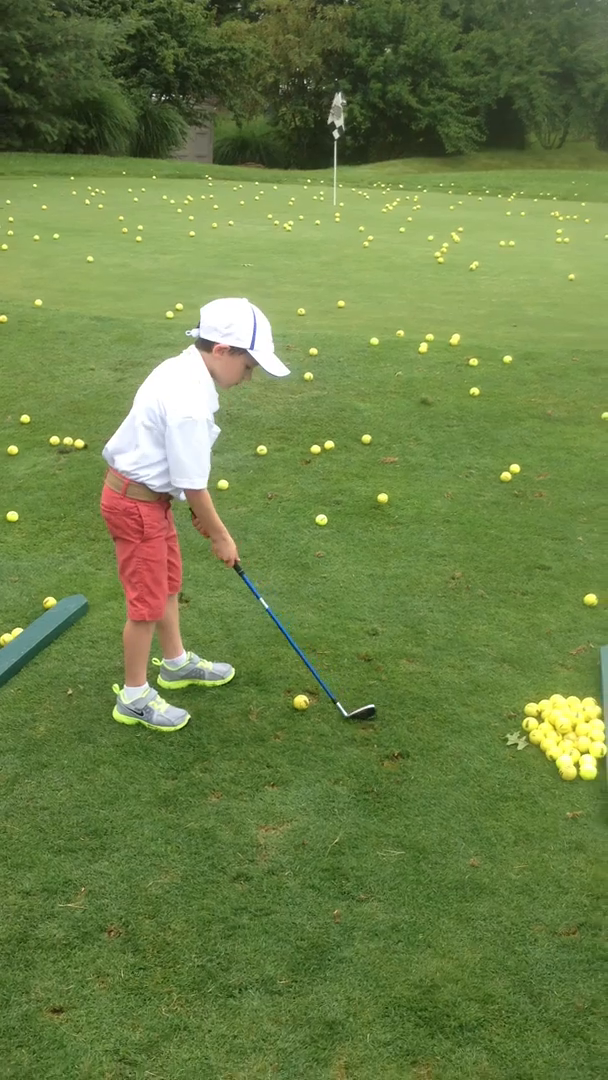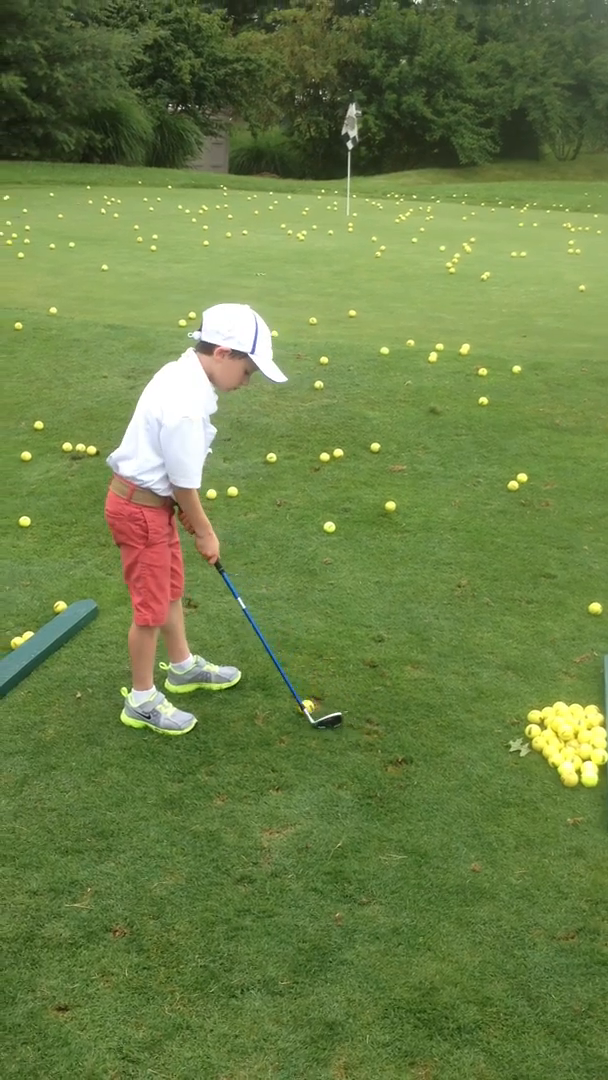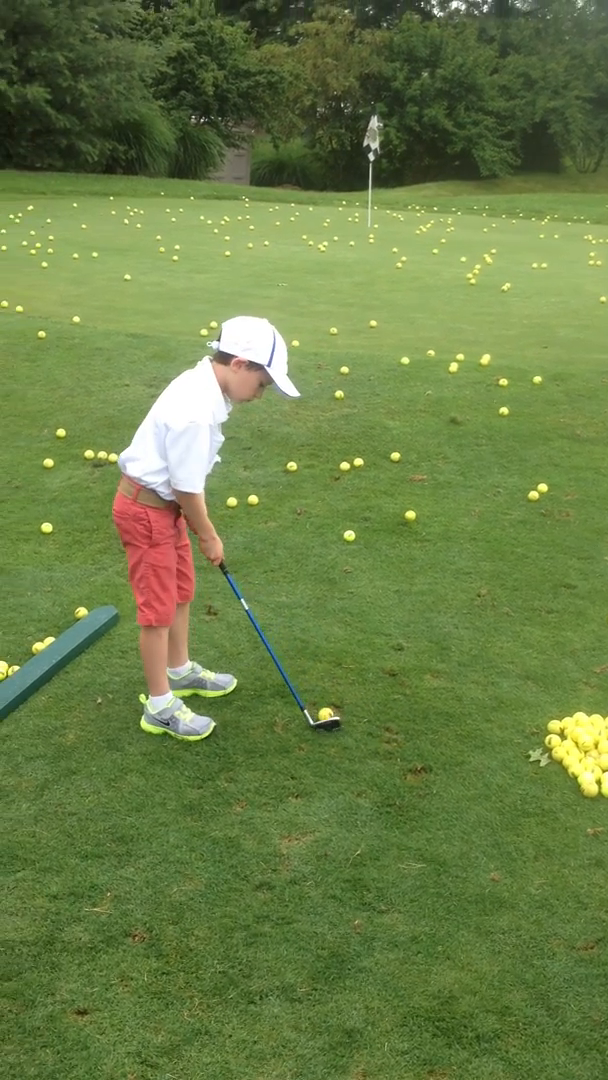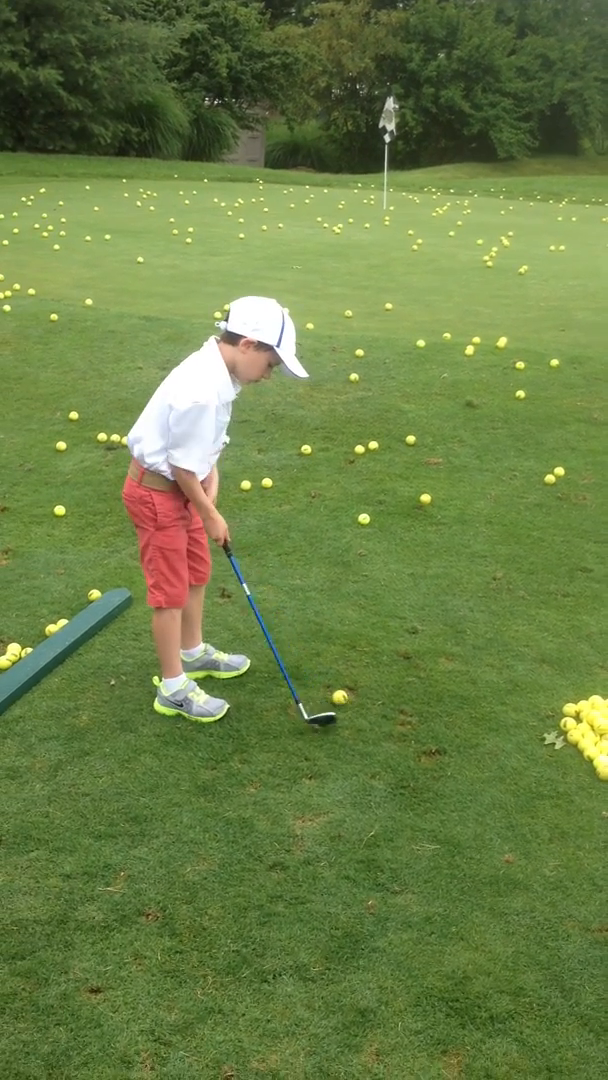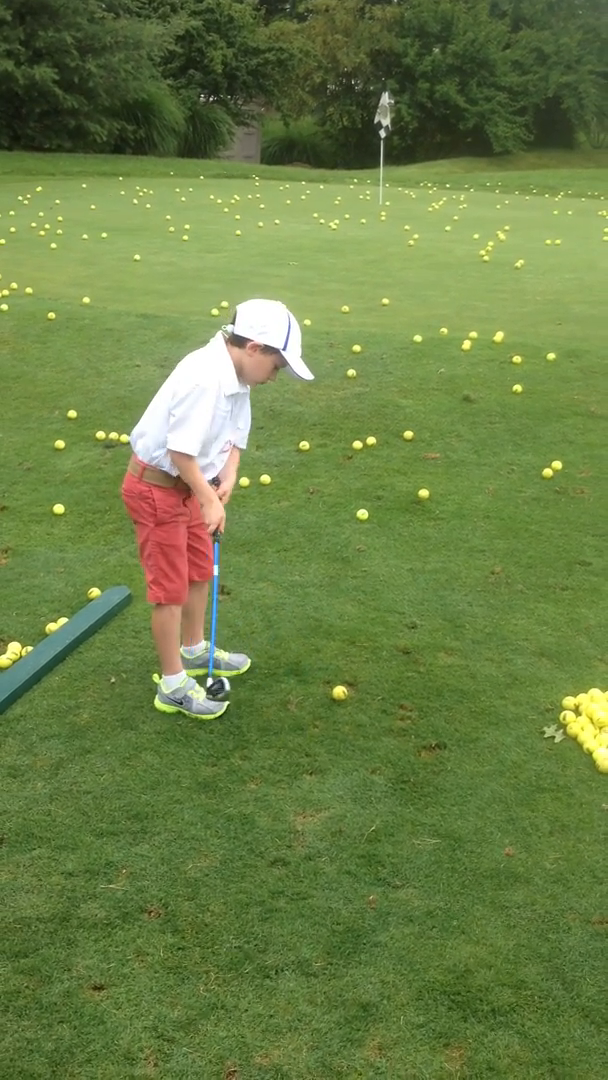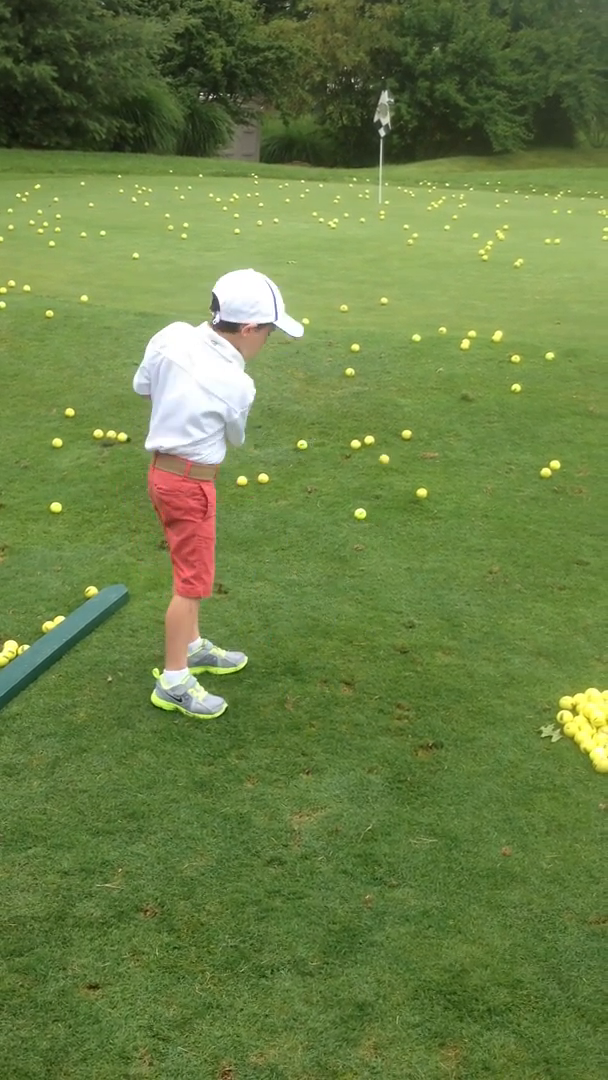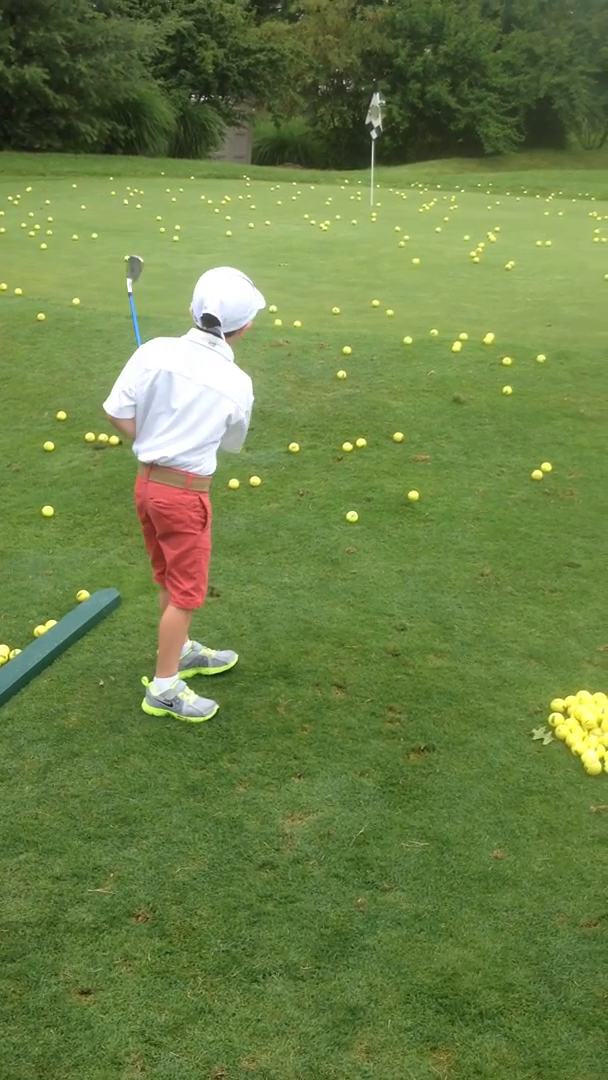
dt=0.4s
person 1, frame 1
left shoulder: (181, 368)
right shoulder: (189, 402)
right elbow: (193, 484)
left wrist: (200, 511)
right wrist: (221, 536)
left hip: (148, 493)
right hip: (135, 503)
left knee: (167, 583)
right knee: (147, 599)
left ankle: (176, 663)
right ankle: (134, 696)
person 1, frame 2
left shoulder: (181, 373)
right shoulder: (185, 405)
right elbow: (184, 483)
left wrist: (189, 513)
right wrist: (205, 532)
left hip: (153, 499)
right hip: (139, 508)
left knee: (170, 589)
right knee: (152, 604)
left ankle: (183, 667)
right ankle: (141, 699)
person 1, frame 3
left shoulder: (201, 383)
right shoulder: (196, 411)
right elbow: (186, 487)
left wrist: (199, 519)
right wrist: (208, 536)
left hip: (163, 502)
right hip: (145, 509)
left knee: (180, 592)
right knee: (157, 607)
left ankle: (180, 671)
right ankle: (159, 705)
person 1, frame 4
left shoulder: (219, 371)
right shoulder: (201, 391)
right elbow: (181, 466)
left wrist: (212, 479)
right wrist: (210, 515)
left hip: (178, 485)
right hip: (155, 490)
left knee: (197, 573)
right knee: (169, 589)
left ankle: (194, 653)
right ankle: (173, 687)
person 1, frame 5
left shoulder: (231, 376)
right shoulder: (206, 380)
left elbow: (231, 441)
right elbow: (181, 452)
left wrist: (226, 482)
right wrist: (208, 502)
left hip: (176, 484)
right hip: (154, 487)
left knee: (199, 568)
right knee: (170, 585)
left ankle: (195, 650)
right ankle: (173, 684)
person 1, frame 6
left shoulder: (171, 335)
right shoulder: (237, 386)
left elbow: (142, 384)
right elbow: (232, 439)
left hip: (162, 467)
right hip: (191, 481)
left knee: (189, 569)
right knee: (192, 579)
left ankle: (191, 646)
right ankle: (173, 680)
person 1, frame 7
left shoulder: (155, 351)
right shoulder: (237, 385)
left elbow: (118, 414)
left wrist: (157, 441)
left hip: (147, 481)
right hip: (185, 492)
left knee: (170, 579)
right knee: (186, 590)
left ankle: (181, 651)
right ankle: (163, 687)
